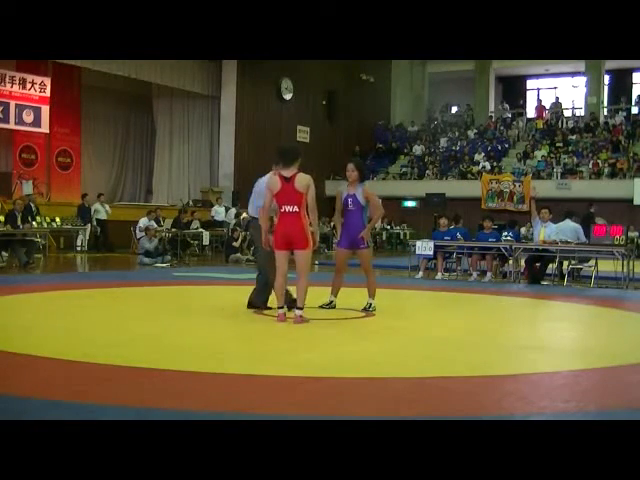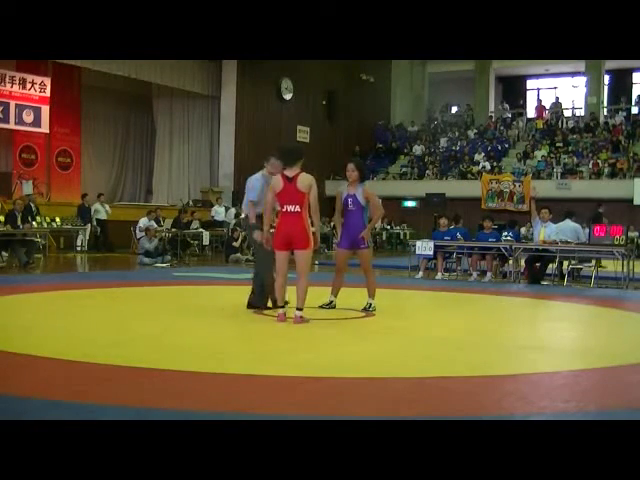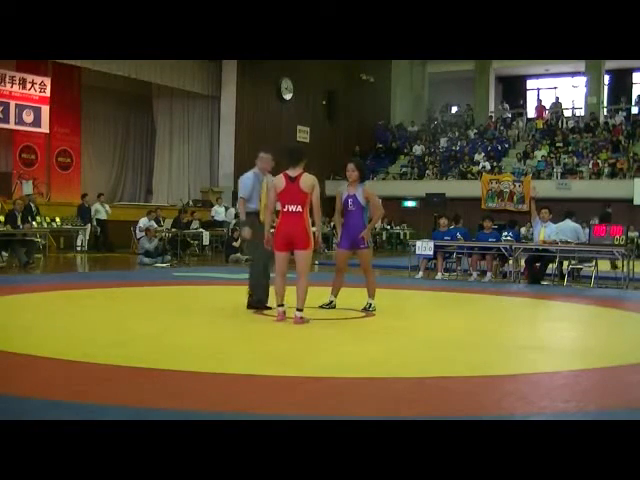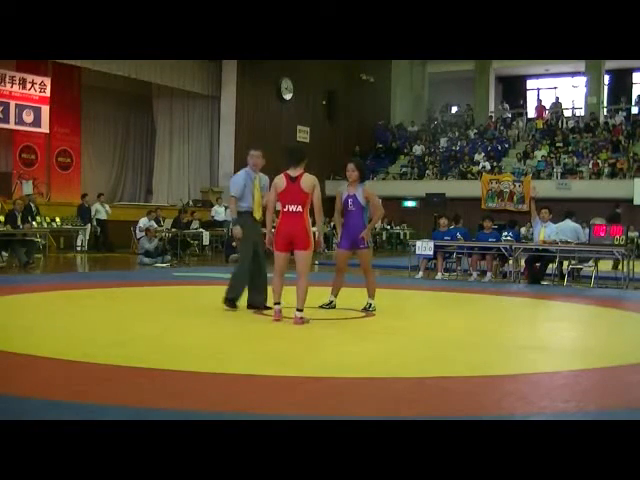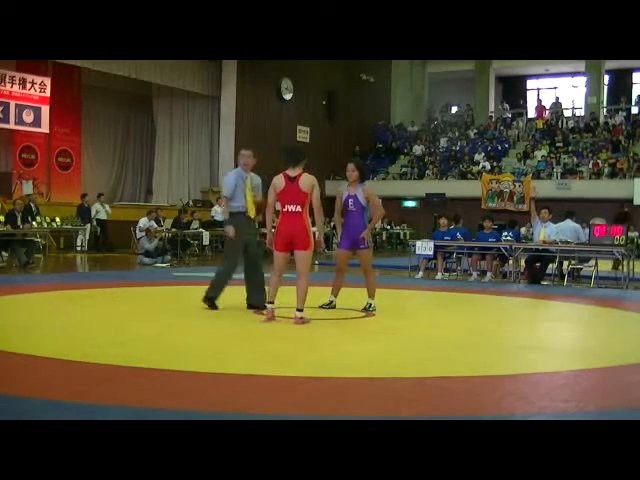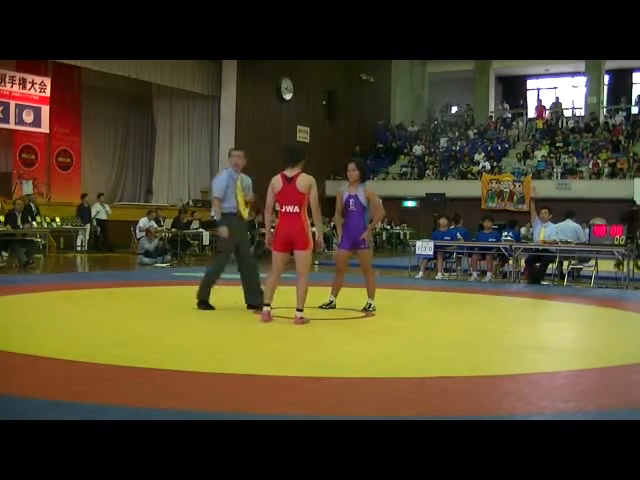
dt=0.1s
person 1, frame 1
left shoulder: (273, 181)
right shoulder: (306, 179)
left elbow: (265, 210)
right elbow: (312, 209)
left wrist: (264, 233)
right wrist: (315, 231)
left hip: (281, 230)
right hip: (300, 229)
left knee: (280, 273)
right knee: (302, 274)
left ankle: (281, 312)
right ankle: (299, 313)
person 1, frame 2
left shoulder: (275, 180)
right shoulder: (308, 180)
left elbow: (268, 209)
right elbow: (314, 209)
left wrist: (266, 232)
right wrist: (317, 232)
left hip: (282, 229)
right hip: (301, 229)
left knee: (281, 274)
right knee: (302, 274)
left ankle: (281, 312)
right ankle: (299, 314)
person 1, frame 3
left shoulder: (277, 180)
right shoulder: (311, 180)
left elbow: (269, 209)
right elbow: (316, 209)
left wrist: (267, 232)
right wrist: (319, 233)
left hip: (282, 229)
right hip: (302, 230)
left knee: (280, 273)
right knee: (302, 275)
left ankle: (280, 310)
right ankle: (299, 314)
person 1, frame 4
left shoulder: (278, 180)
right shoulder: (311, 180)
left elbow: (269, 208)
right elbow: (318, 210)
left wrist: (268, 232)
right wrist: (320, 234)
left hip: (283, 229)
right hip: (302, 230)
left knee: (278, 272)
right knee: (302, 275)
left ankle: (277, 309)
right ankle: (299, 314)
person 1, frame 5
left shoulder: (277, 180)
right shoulder: (310, 180)
left elbow: (269, 209)
right elbow: (317, 210)
left wrist: (269, 232)
right wrist: (320, 234)
left hip: (282, 229)
right hip: (302, 230)
left knee: (277, 272)
right knee: (302, 275)
left ankle: (270, 308)
right ankle: (299, 314)
person 1, frame 6
left shoulder: (275, 180)
right shoulder: (308, 180)
left elbow: (268, 209)
right elbow: (315, 209)
left wrist: (268, 233)
right wrist: (319, 234)
left hip: (281, 229)
right hip: (301, 230)
left knee: (274, 272)
right knee: (302, 275)
left ankle: (266, 310)
right ankle: (299, 314)
person 2, frame 1
right shoulder: (266, 183)
right elbow: (261, 210)
right hip: (259, 224)
left knee: (267, 263)
right knee: (271, 264)
left ankle: (257, 300)
right ankle: (287, 300)
person 2, frame 2
left shoulder: (273, 182)
right shoulder: (257, 180)
right elbow: (251, 205)
right wrist: (255, 228)
left hip: (264, 222)
right hip: (255, 223)
left knee: (264, 262)
right knee: (266, 260)
left ankle: (257, 300)
right ankle: (272, 297)
person 2, frame 3
left shoulder: (270, 179)
right shoulder: (249, 178)
right elbow: (241, 202)
right wrist: (244, 225)
left hip: (261, 221)
right hip: (251, 219)
left knee: (264, 260)
right knee: (259, 259)
left ankle: (258, 300)
right ankle: (257, 299)
person 2, frame 4
left shoulder: (264, 179)
right shoulder: (240, 177)
left elbow: (267, 201)
right elbow: (233, 201)
left wrist: (267, 199)
right wrist: (235, 223)
left hip: (256, 220)
right hip: (244, 219)
left knee: (259, 262)
right knee: (246, 261)
left ankle: (256, 301)
right ankle: (231, 297)
person 2, frame 5
left shoulder: (256, 179)
right shoulder: (232, 177)
left elbow: (258, 199)
right elbow: (225, 201)
left wrist: (258, 198)
right wrist: (228, 223)
left hip: (250, 221)
right hip: (236, 220)
left knee: (255, 262)
right knee: (231, 261)
left ankle: (256, 300)
right ankle: (211, 295)
person 2, frame 6
left shoulder: (246, 180)
right shoulder: (223, 178)
left elbow: (249, 199)
right elbow: (216, 202)
left wrist: (249, 198)
right wrist: (221, 224)
left hip: (240, 222)
right hip: (226, 222)
left knee: (248, 262)
right knee: (221, 262)
left ankle: (254, 300)
right ankle: (202, 298)
person 3, frame 1
left shoulder: (365, 191)
right shoulder: (341, 192)
left elbow: (380, 211)
right elbow: (337, 213)
left wrist: (368, 228)
right wrist: (339, 229)
left hip: (361, 235)
right hip: (345, 235)
left knee: (367, 270)
right knee: (339, 269)
left ankle: (371, 301)
right ankle: (332, 300)
person 3, frame 2
left shoulder: (365, 191)
right shoulder: (342, 192)
left elbow: (380, 211)
right elbow: (337, 213)
left wrist: (369, 229)
right wrist: (339, 229)
left hip: (361, 235)
right hip: (346, 234)
left knee: (367, 269)
right knee: (339, 269)
left ankle: (371, 302)
right ankle: (332, 300)
person 3, frame 3
left shoulder: (365, 191)
right shoulder: (341, 193)
left elbow: (380, 211)
right elbow: (337, 213)
left wrist: (368, 229)
right wrist: (339, 230)
left hip: (361, 235)
right hip: (345, 235)
left knee: (367, 270)
right knee: (339, 269)
left ankle: (371, 302)
right ankle: (332, 300)
person 3, frame 4
left shoulder: (365, 192)
right shoulder: (342, 193)
left elbow: (380, 211)
right elbow: (337, 213)
left wrist: (368, 229)
right wrist: (339, 230)
left hip: (361, 235)
right hip: (346, 235)
left knee: (367, 270)
right knee: (339, 269)
left ankle: (371, 302)
right ankle: (332, 300)
person 3, frame 5
left shoulder: (366, 192)
right shoulder: (341, 193)
left elbow: (380, 211)
right elbow: (337, 213)
left wrist: (369, 229)
right wrist: (339, 230)
left hip: (361, 235)
right hip: (346, 235)
left knee: (367, 270)
right knee: (339, 269)
left ankle: (371, 302)
right ankle: (332, 300)
person 3, frame 6
left shoulder: (366, 192)
right shoulder: (342, 193)
left elbow: (380, 212)
right elbow: (338, 214)
left wrist: (369, 230)
right wrist: (339, 231)
left hip: (362, 235)
right hip: (346, 235)
left knee: (367, 270)
right knee: (339, 269)
left ankle: (371, 302)
right ankle: (332, 300)
